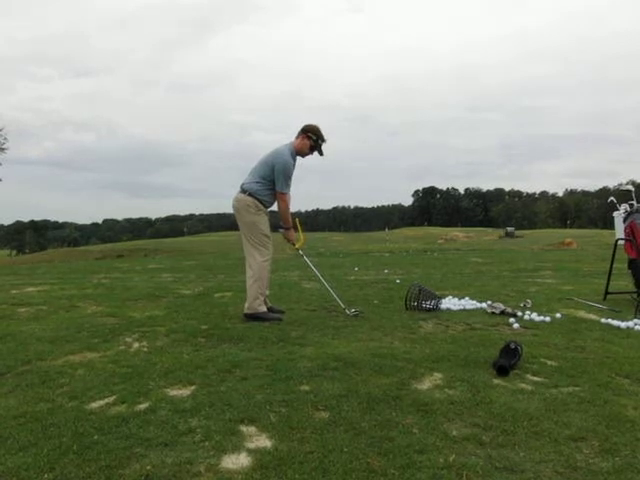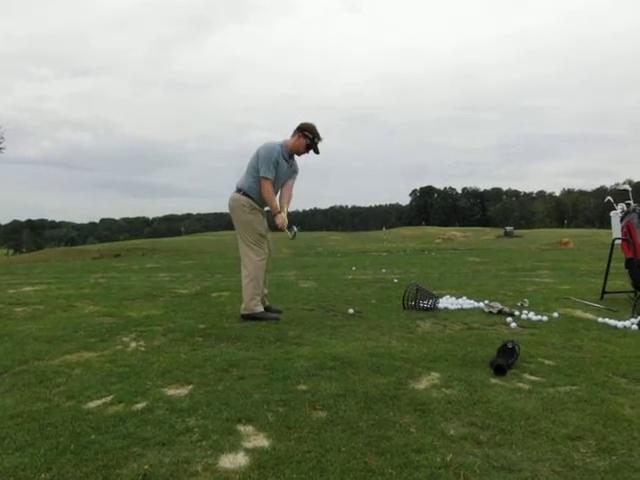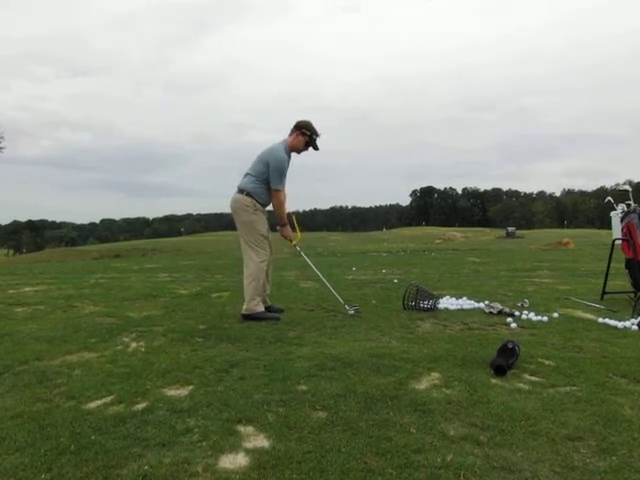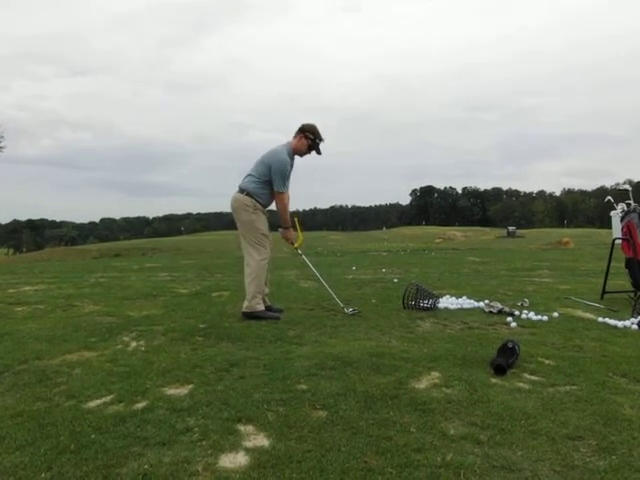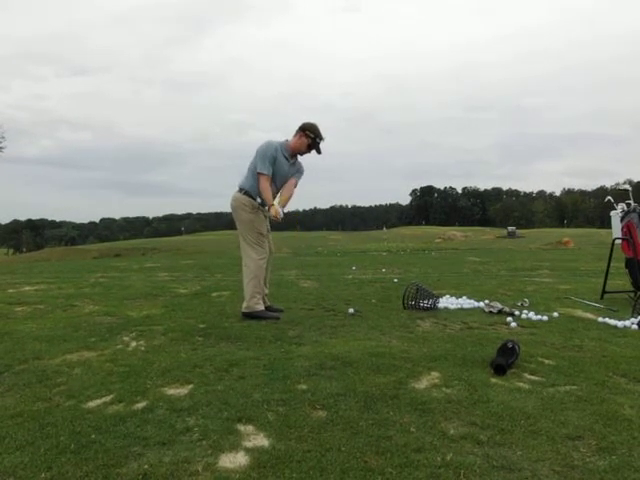
dt=0.7s
person 1, frame 1
left shoulder: (287, 156)
right shoulder: (284, 159)
left elbow: (284, 195)
right elbow: (282, 199)
left wrist: (287, 224)
right wrist: (288, 228)
left hip: (252, 204)
right hip: (250, 205)
left knee: (262, 254)
right knee: (260, 255)
left ankle: (261, 303)
right ankle: (254, 307)
person 1, frame 2
left shoulder: (293, 165)
right shoulder: (271, 150)
left elbow: (287, 191)
right elbow: (265, 185)
left wrist: (283, 212)
right wrist: (276, 213)
left hip: (256, 206)
right hip: (244, 203)
left knee: (263, 253)
right knee: (255, 255)
left ankle: (259, 302)
right ankle: (251, 308)
person 1, frame 3
left shoulder: (284, 155)
right shoulder: (278, 156)
left elbow: (281, 192)
right elbow: (276, 195)
left wrist: (284, 221)
right wrist: (284, 225)
left hip: (252, 205)
right hip: (248, 204)
left knee: (265, 253)
right knee: (258, 256)
left ankle: (262, 302)
right ankle: (252, 308)
person 1, frame 4
left shoulder: (286, 156)
right shoulder: (281, 159)
left elbow: (284, 194)
right elbow: (280, 198)
left wrist: (285, 224)
right wrist: (287, 227)
left hip: (252, 204)
right hip: (248, 204)
left knee: (263, 252)
right knee: (258, 254)
left ankle: (260, 301)
right ankle: (252, 307)
person 1, frame 5
left shoulder: (298, 167)
right shoulder: (270, 148)
left elbow: (288, 188)
right elbow: (263, 181)
left wrist: (279, 208)
right wrist: (272, 205)
left hip: (258, 206)
right hip: (246, 203)
left knee: (265, 253)
right knee: (256, 254)
left ankle: (260, 301)
right ankle: (252, 306)
